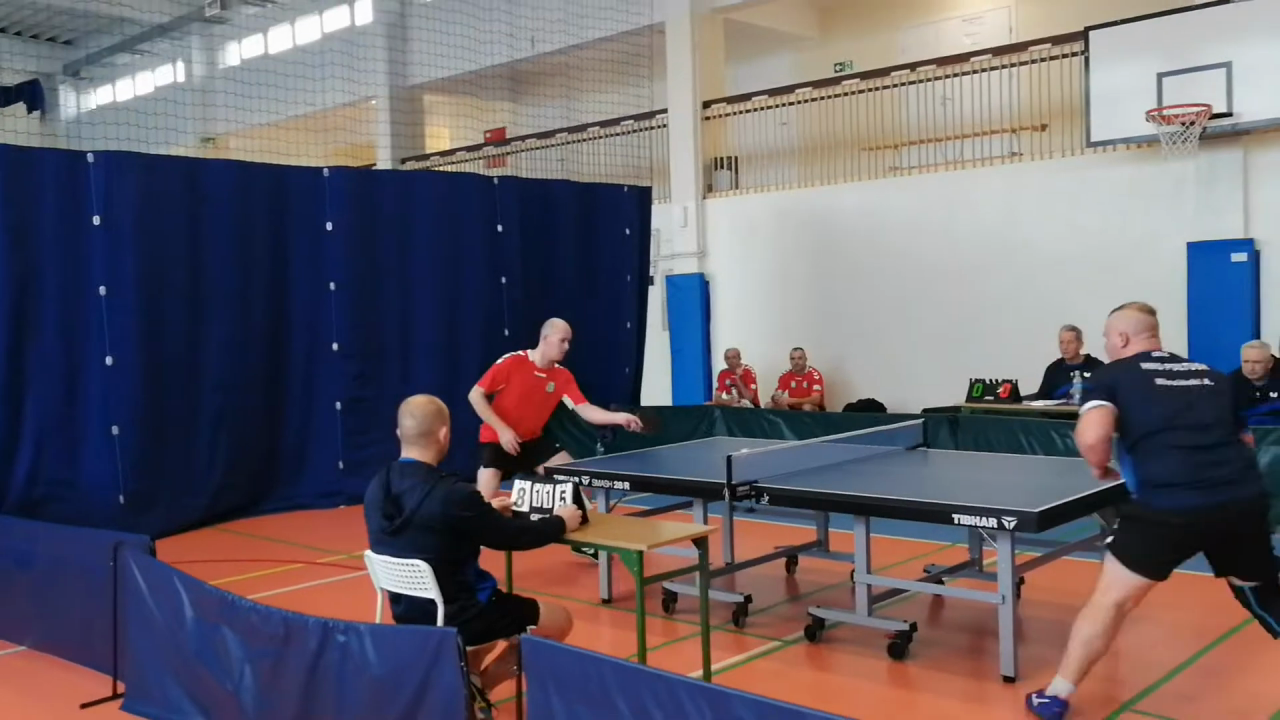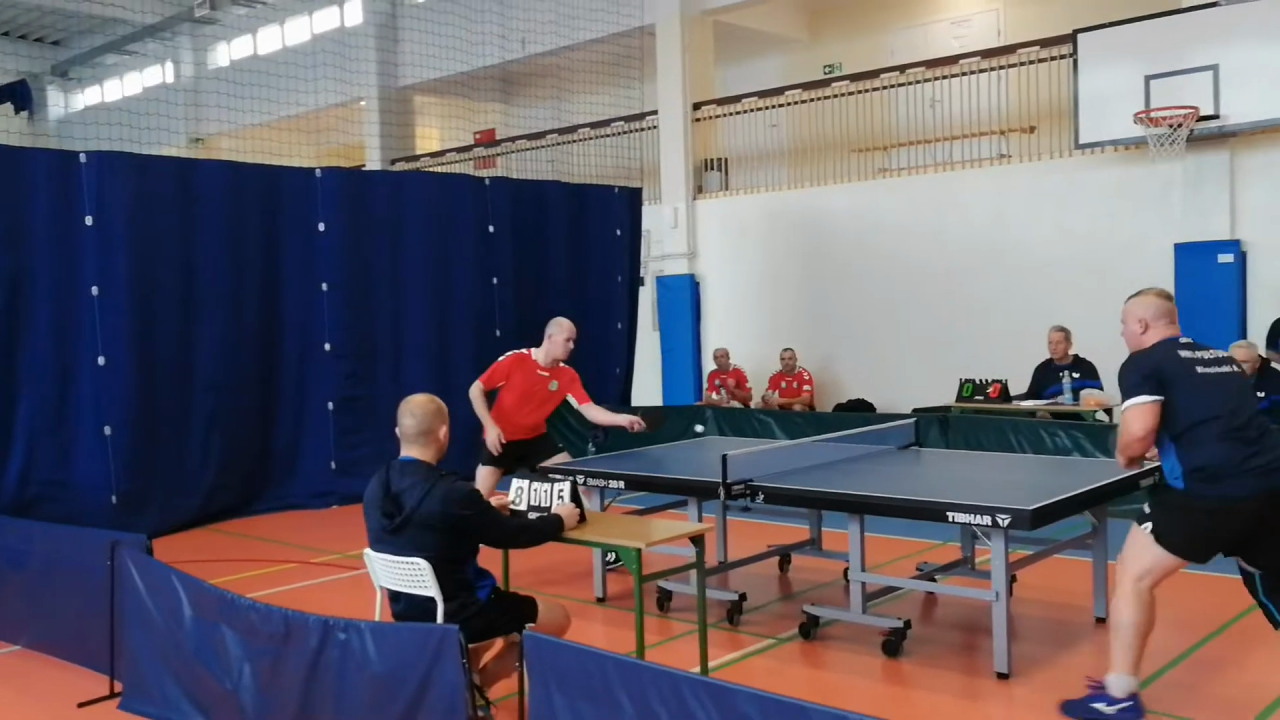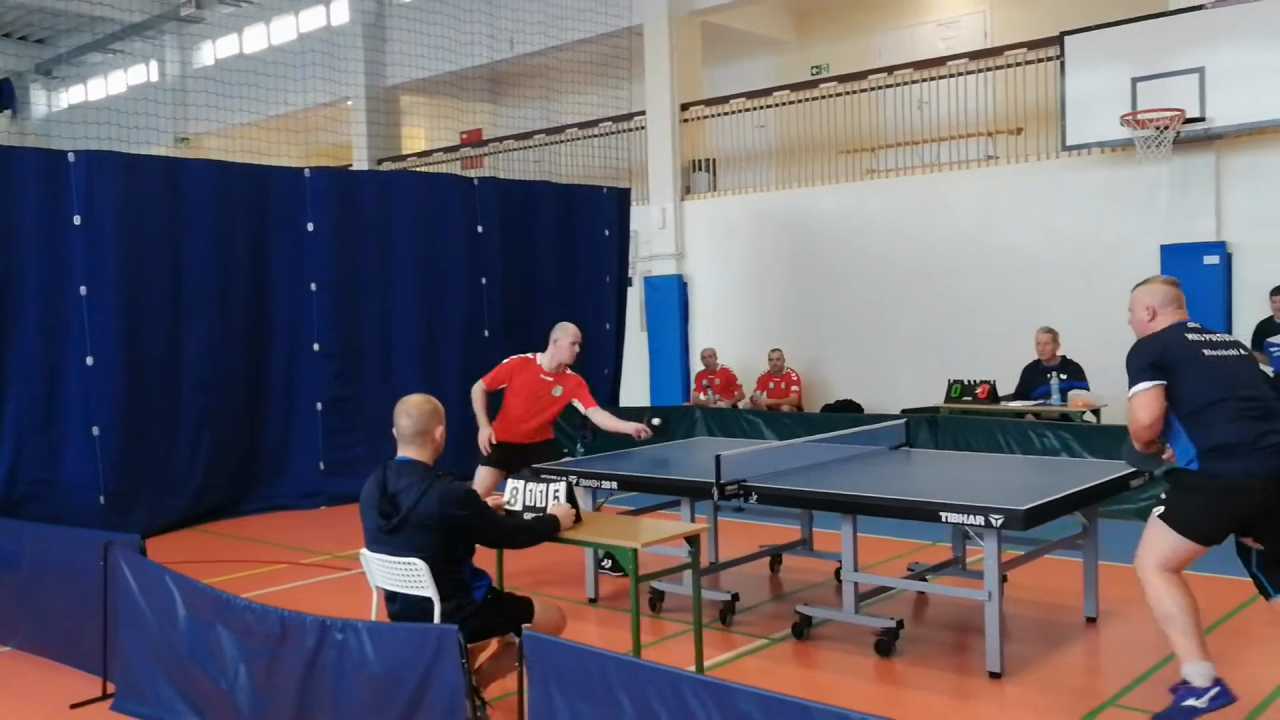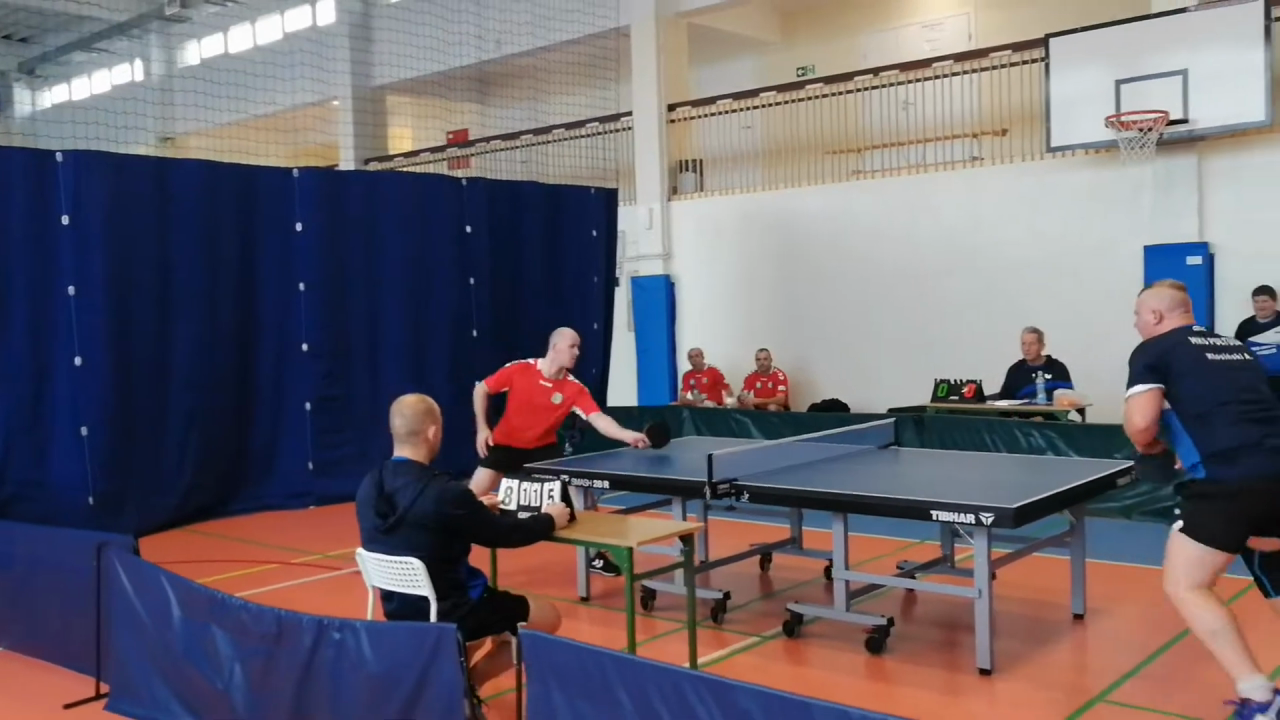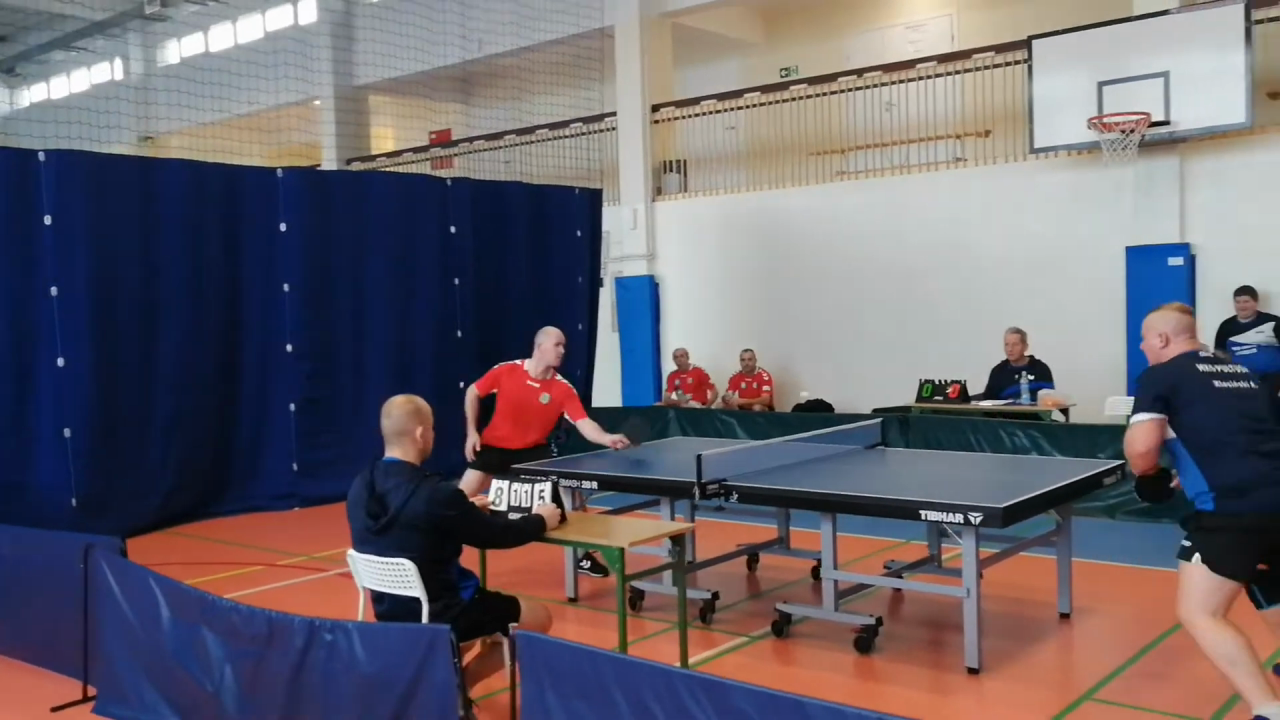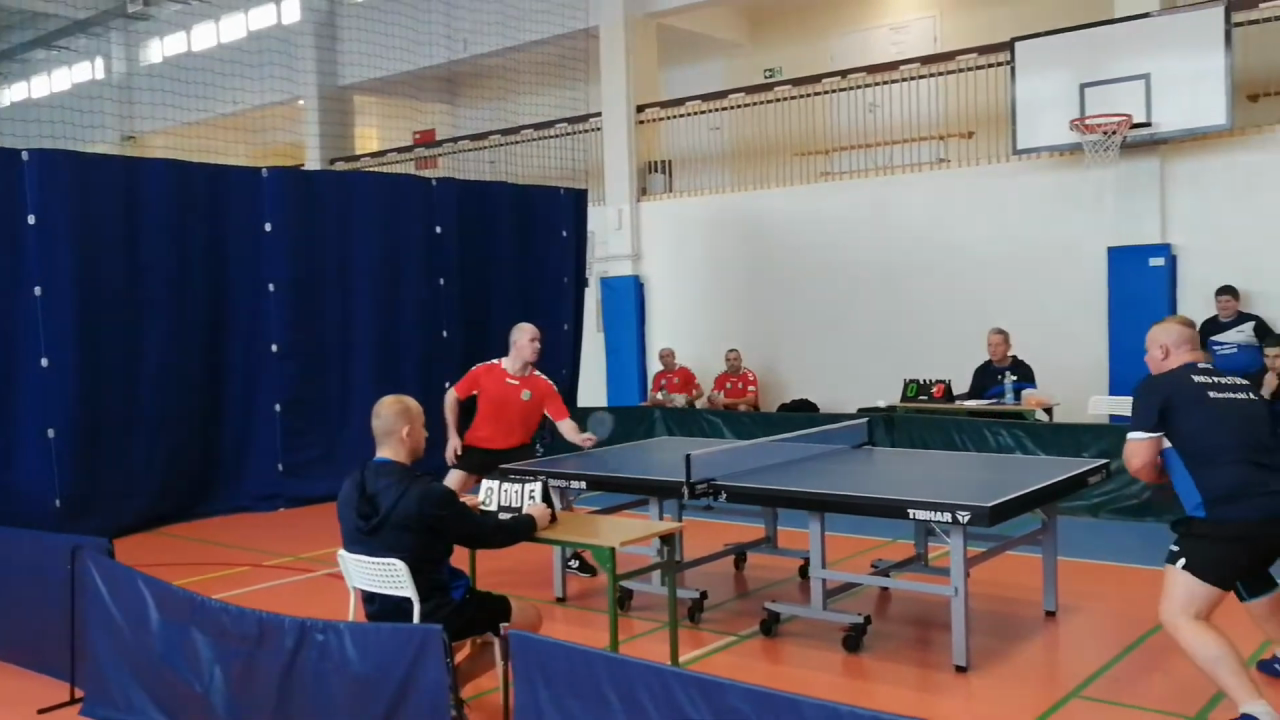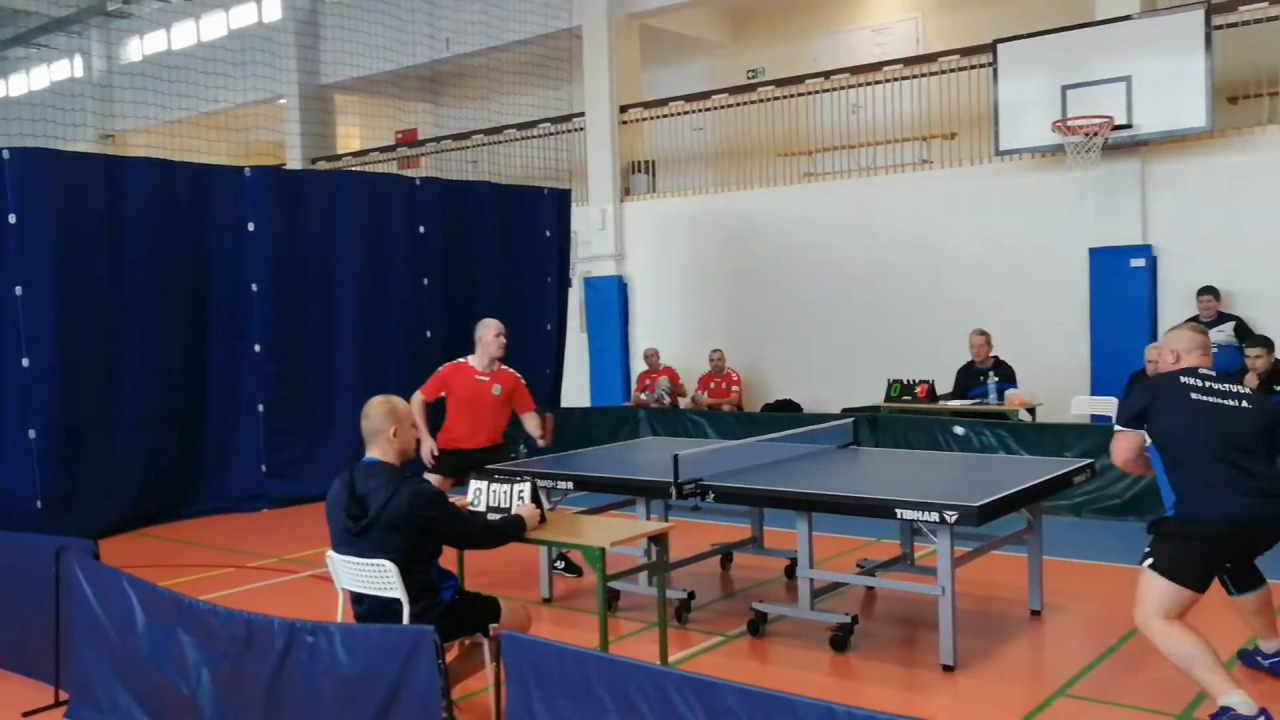
dt=0.1s
person 1, frame 1
left shoulder: (1113, 376)
right shoulder: (1208, 374)
left elbow: (1090, 437)
right elbow: (1243, 440)
left wrist: (1100, 467)
left hip: (1167, 506)
right hip: (1243, 503)
left knee: (1111, 599)
person 1, frame 2
left shoulder: (1143, 363)
right shoulder: (1223, 360)
left elbow: (1139, 429)
left wrist: (1125, 454)
left hip: (1207, 493)
left knee: (1133, 578)
person 1, frame 3
left shoulder: (1150, 348)
right shoulder: (1230, 343)
left elbow: (1146, 419)
left wrist: (1144, 443)
left hip: (1222, 477)
left knee: (1153, 568)
left ankle: (1200, 682)
person 1, frame 4
left shoulder: (1153, 350)
right shoulder: (1236, 348)
left elbow: (1141, 421)
left wrist: (1147, 445)
left hip: (1229, 481)
left knee: (1185, 586)
person 1, frame 5
left shoulder: (1159, 377)
right shoulder: (1242, 373)
left elbow: (1140, 450)
left wrist: (1148, 468)
left hip: (1236, 510)
left knee: (1199, 613)
person 1, frame 6
left shoulder: (1156, 387)
right shoulder: (1242, 386)
left elbow: (1139, 464)
left wrist: (1161, 474)
left hip: (1227, 518)
left knee: (1179, 616)
right knee: (1243, 569)
person 1, frame 7
left shoulder: (1154, 390)
left elbow: (1122, 455)
left wrist: (1153, 460)
left hip: (1200, 519)
left knee: (1153, 617)
right knee: (1234, 562)
person 2, frame 1
left shoulder: (378, 487)
right shoulder: (451, 494)
right elbow: (512, 536)
left wrist: (484, 513)
right wrist: (560, 522)
left hip: (408, 611)
right hip: (453, 615)
left knee: (500, 605)
right knee: (559, 619)
left ankle: (466, 677)
right ankle: (473, 690)
person 2, frame 2
left shoulder: (377, 486)
right shoulder: (450, 492)
right elbow: (512, 535)
left wrist: (483, 510)
right wrist: (558, 520)
left hip: (408, 609)
right hip: (452, 614)
left knee: (497, 601)
right knee: (558, 618)
right ankle: (471, 686)
person 2, frame 3
left shoulder: (374, 486)
right shoulder: (447, 492)
right elbow: (508, 535)
left wrist: (479, 510)
right wrist: (554, 521)
left hip: (404, 608)
right hip: (450, 613)
left knee: (495, 601)
right knee: (553, 618)
person 2, frame 4
left shoulder: (370, 486)
right shoulder: (443, 492)
right elbow: (504, 534)
left wrist: (474, 511)
right wrist: (549, 520)
left hip: (400, 607)
right hip: (445, 612)
left knee: (492, 601)
right knee: (548, 617)
person 2, frame 5
left shoulder: (361, 487)
right shoulder: (434, 493)
right elbow: (495, 535)
left wrist: (465, 510)
right wrist: (540, 521)
left hip: (391, 608)
right hip: (438, 613)
left knee: (482, 600)
right knee: (539, 617)
person 2, frame 6
left shoulder: (351, 488)
right shoulder: (425, 493)
right elbow: (486, 535)
left wrist: (455, 511)
right wrist: (530, 521)
left hip: (381, 609)
right hip: (428, 613)
left knee: (475, 601)
right knee: (529, 617)
person 2, frame 7
left shoulder: (341, 488)
right shoulder: (414, 494)
right elbow: (476, 536)
left wrist: (444, 511)
right wrist: (519, 521)
left hip: (369, 610)
right hip: (418, 613)
left knee: (463, 599)
right knee: (519, 618)
person 3, frame 1
left shoulder: (562, 377)
right shoulder: (511, 363)
left elbow: (585, 410)
right elbow: (476, 395)
left wrist: (619, 417)
right wrist: (501, 429)
left hip: (533, 440)
right hip: (498, 440)
person 3, frame 2
left shoulder: (567, 375)
right shoulder: (513, 361)
left elbow: (589, 410)
right elbow: (475, 390)
left wrist: (622, 419)
right wrist: (490, 426)
left hip: (537, 438)
right hip: (500, 441)
right knee: (480, 497)
person 3, frame 3
left shoulder: (573, 382)
right shoulder: (517, 365)
left elbow: (596, 414)
right elbow: (478, 388)
left wrist: (629, 426)
right wrist: (484, 425)
left hip: (542, 444)
right hip: (503, 441)
left ankle: (601, 553)
person 3, frame 4
left shoulder: (574, 388)
right shoulder: (518, 370)
left elbow: (598, 419)
right elbow: (481, 389)
left wrist: (628, 435)
right wrist: (482, 428)
left hip: (543, 448)
right hip: (504, 444)
left ankle: (595, 555)
person 3, frame 5
left shoulder: (563, 389)
right shoulder: (505, 371)
left elbow: (584, 423)
right elbow: (472, 393)
left wrist: (608, 439)
right wrist: (472, 431)
left hip: (534, 450)
right hip: (494, 446)
left ankle: (582, 555)
person 3, frame 6
left shoulder: (543, 385)
right shoulder: (484, 371)
left elbow: (563, 422)
right elbow: (452, 397)
left wrist: (579, 437)
right wrist: (452, 435)
left hip: (516, 449)
right hip: (477, 447)
left ankle: (570, 555)
person 3, frame 7
left shoulder: (511, 378)
right shoulder: (451, 371)
left elbow: (528, 414)
right elbow: (418, 400)
left wrist: (539, 435)
right wrist: (425, 437)
left hip: (491, 448)
right hip: (452, 447)
left ankle: (553, 556)
